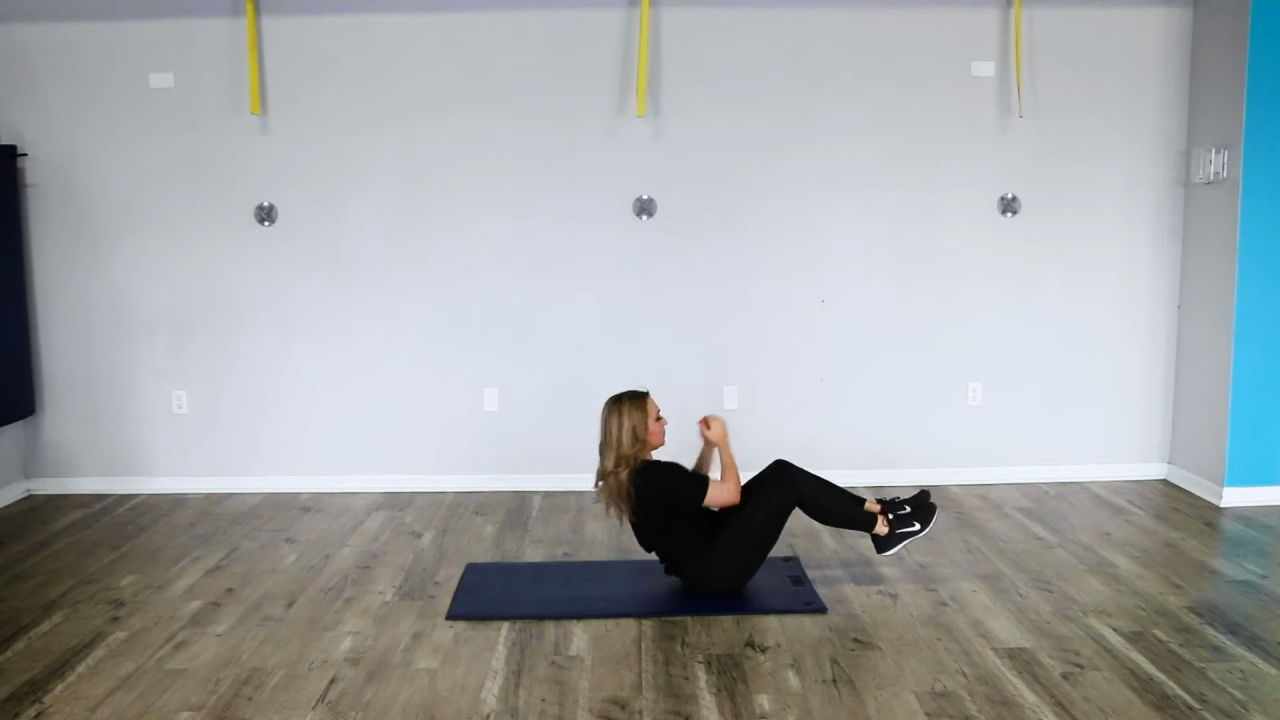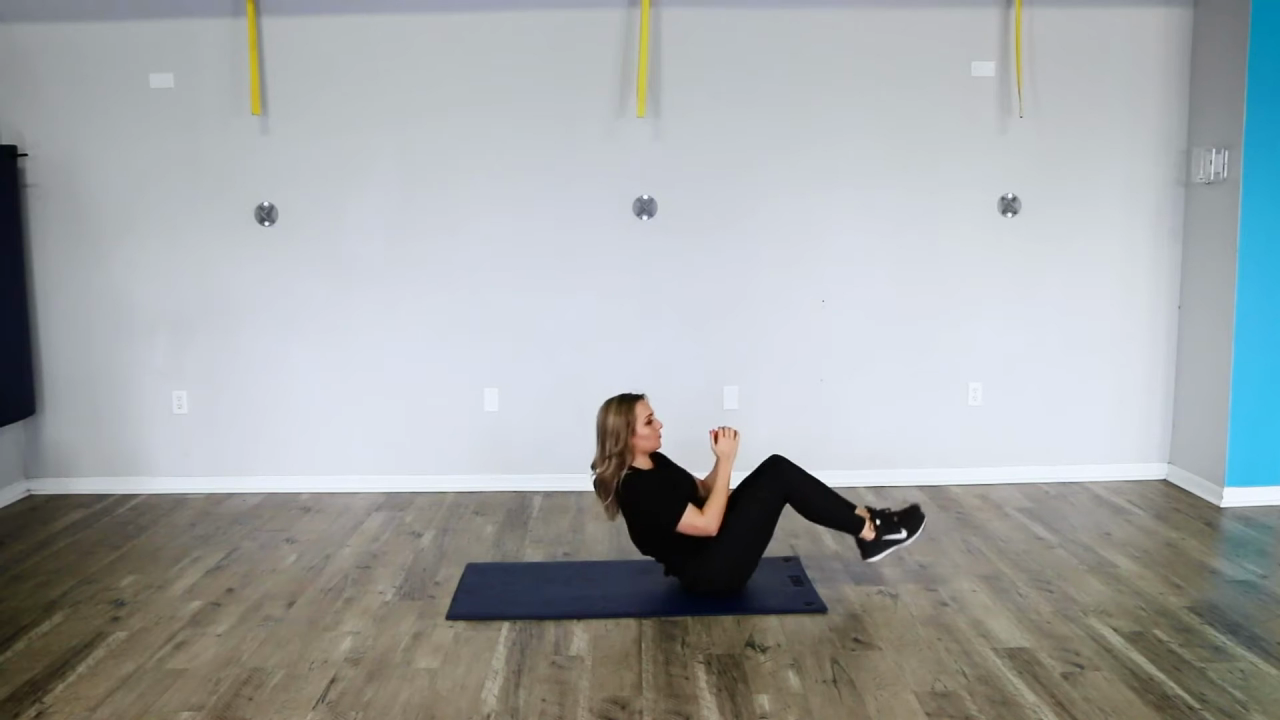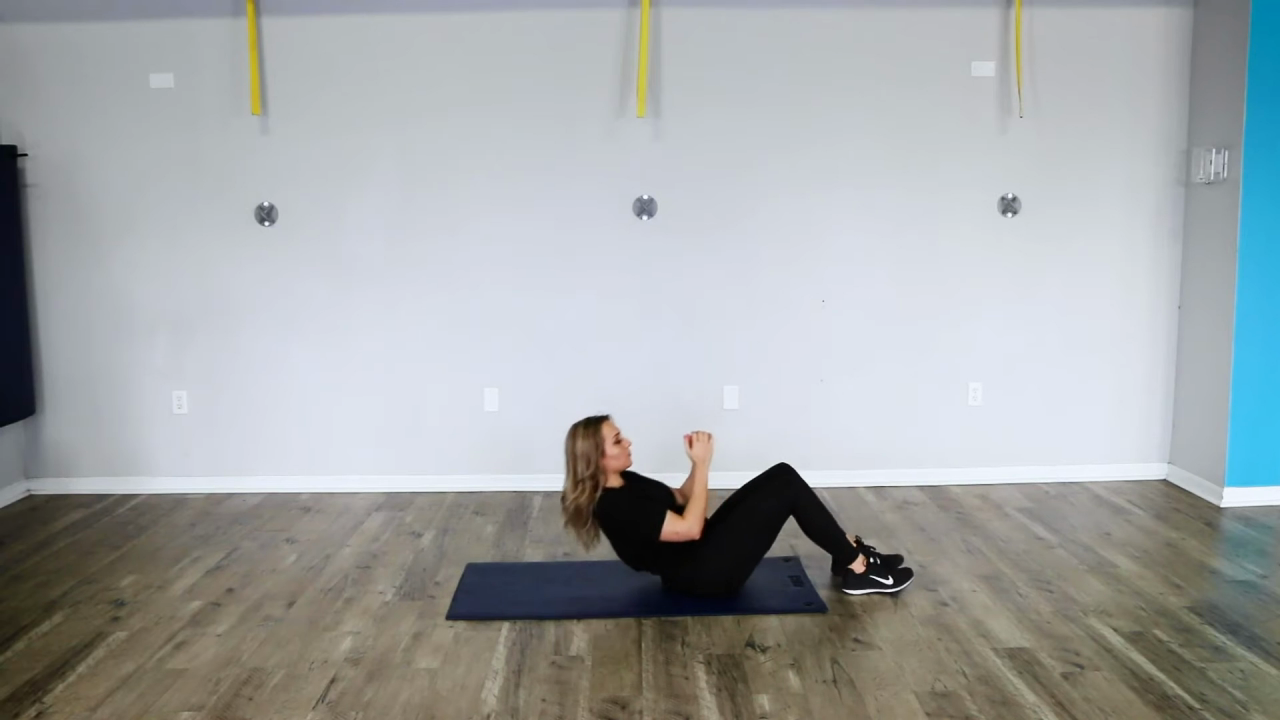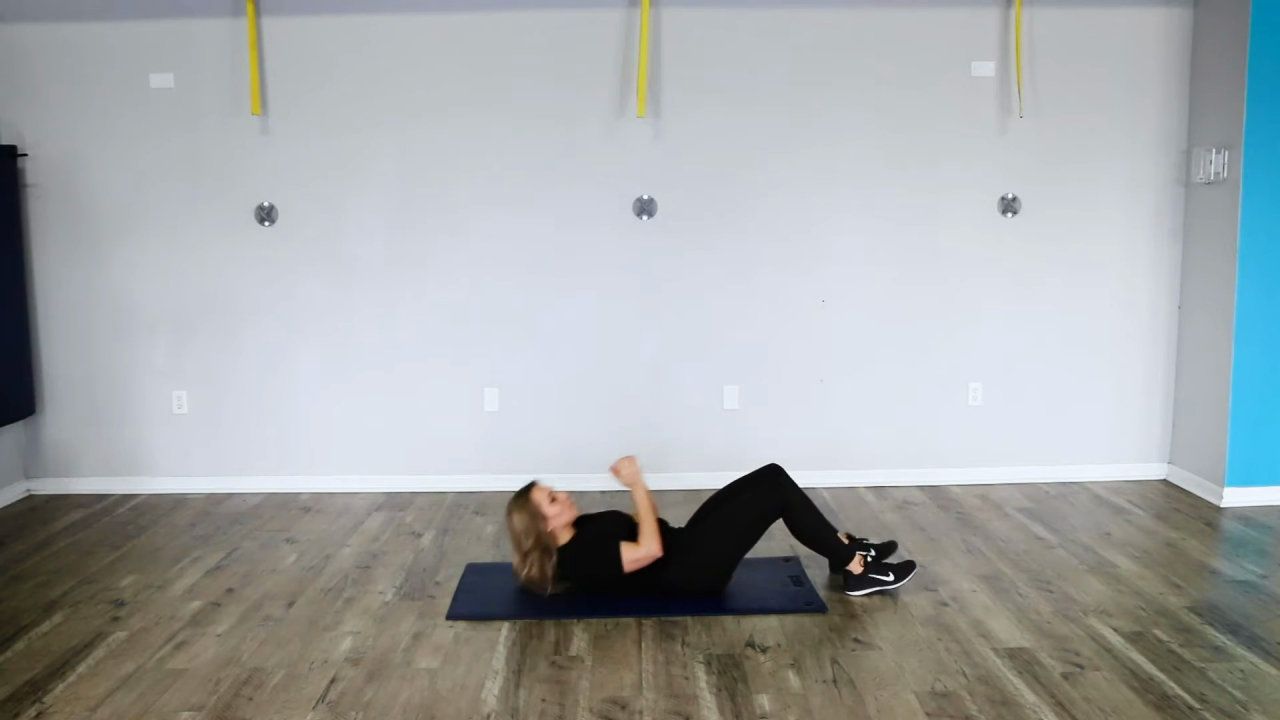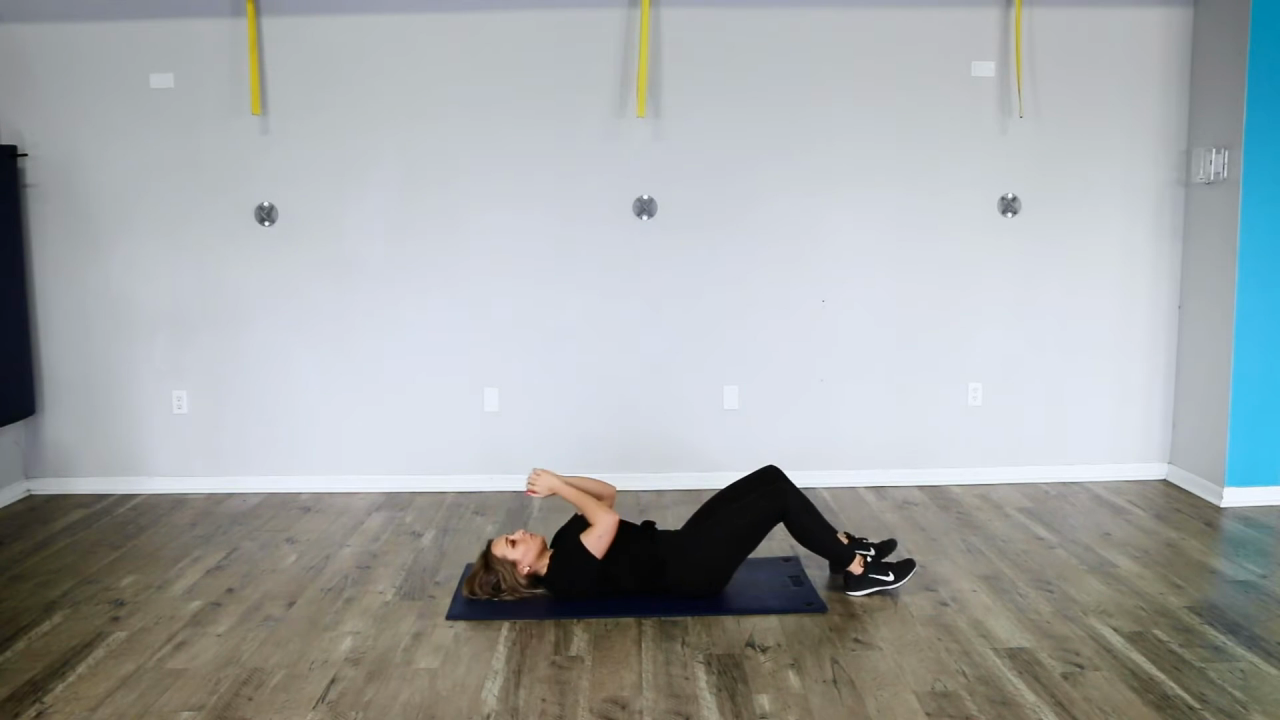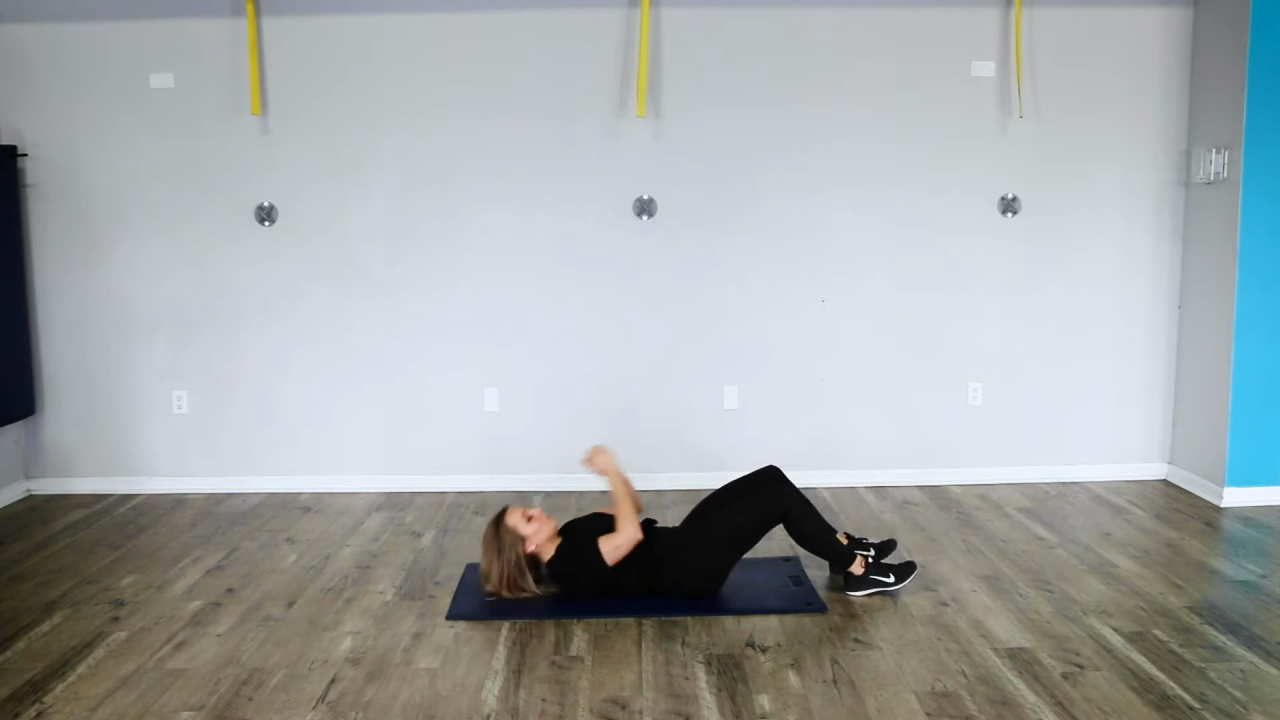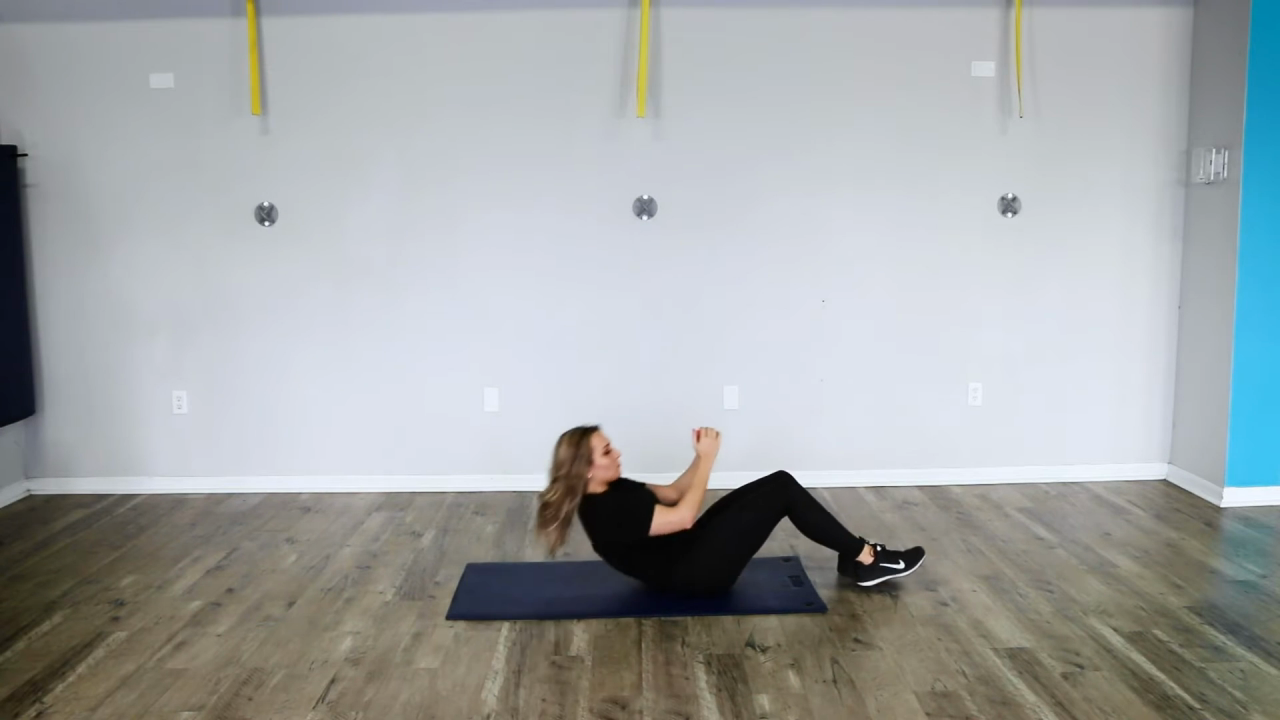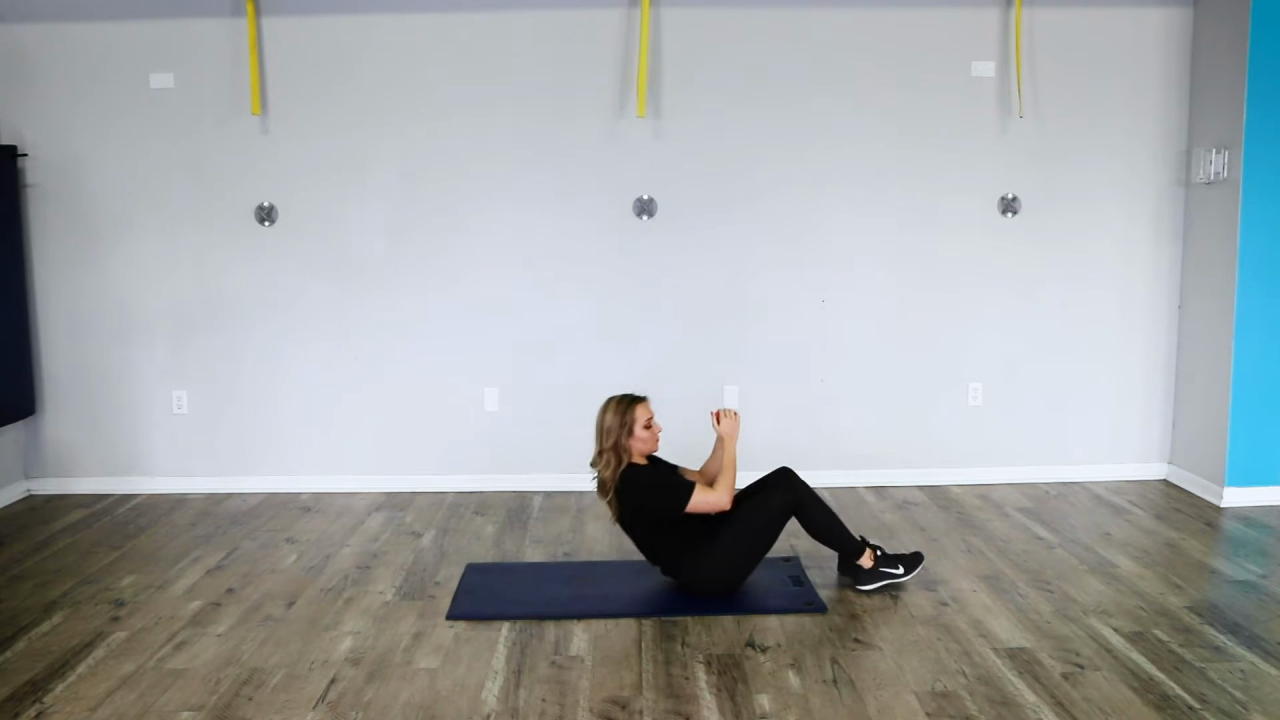
dt=0.4s
person 1, frame 1
left shoulder: (627, 474)
right shoulder: (658, 477)
right elbow: (732, 493)
left wrist: (707, 450)
right wrist: (722, 444)
left hip: (708, 543)
right hip: (712, 571)
left knee: (780, 471)
right knee: (789, 485)
left ankle: (878, 510)
right ankle: (884, 529)
person 1, frame 2
left shoulder: (654, 463)
right shoulder: (639, 490)
left elbow: (702, 492)
right elbow: (708, 525)
left wrist: (721, 459)
right wrist: (726, 460)
left hip: (712, 549)
right hip: (710, 571)
left knee: (776, 466)
right knee: (781, 479)
left ankle: (867, 519)
right ankle: (871, 535)
person 1, frame 3
left shoulder: (624, 482)
right shoulder: (616, 506)
left elbow: (680, 501)
right elbow: (690, 527)
left wrist: (697, 464)
right wrist: (701, 463)
left hip: (703, 549)
right hip: (705, 572)
left knee: (781, 474)
right knee: (789, 489)
left ankle: (851, 549)
right ankle: (857, 570)
person 1, frame 4
left shoulder: (581, 529)
right shoulder: (578, 556)
left elbow: (646, 525)
right elbow: (650, 551)
left wrist: (634, 487)
right wrist: (637, 486)
left hip: (683, 547)
right hip: (689, 571)
left knee: (772, 476)
right knee: (778, 493)
left ankle: (847, 547)
right ankle: (857, 571)
person 1, frame 5
left shoulder: (561, 544)
right shoulder: (566, 575)
left elbow: (608, 496)
right elbow: (609, 521)
left wrist: (560, 482)
right wrist: (558, 487)
left hip: (678, 547)
right hip: (689, 570)
left knee: (771, 477)
right knee: (779, 498)
left ankle: (846, 548)
right ankle: (859, 571)
person 1, frame 6
left shoulder: (570, 538)
right shoulder: (571, 567)
left elbow: (631, 511)
right elbow: (632, 533)
left wrist: (612, 472)
right wrist: (611, 474)
left hip: (678, 545)
right hip: (688, 569)
left knee: (770, 478)
right knee: (779, 499)
left ankle: (845, 547)
right ankle: (859, 571)
person 1, frame 7
left shoulder: (611, 493)
right shoulder: (607, 513)
left elbow: (671, 495)
right elbow: (684, 515)
left wrist: (700, 457)
right wrist: (707, 460)
left hip: (692, 549)
right hip: (695, 571)
left knee: (780, 481)
right knee: (782, 494)
left ankle: (855, 553)
right ankle: (867, 561)
person 1, frame 8
left shoulder: (641, 467)
right shoulder: (640, 484)
left elbow: (701, 480)
right elbow: (721, 499)
left wrist: (721, 440)
right wrist: (729, 441)
left hip: (706, 545)
right hip: (706, 571)
left knee: (784, 478)
right knee: (790, 493)
left ankle: (855, 556)
right ankle: (866, 565)
